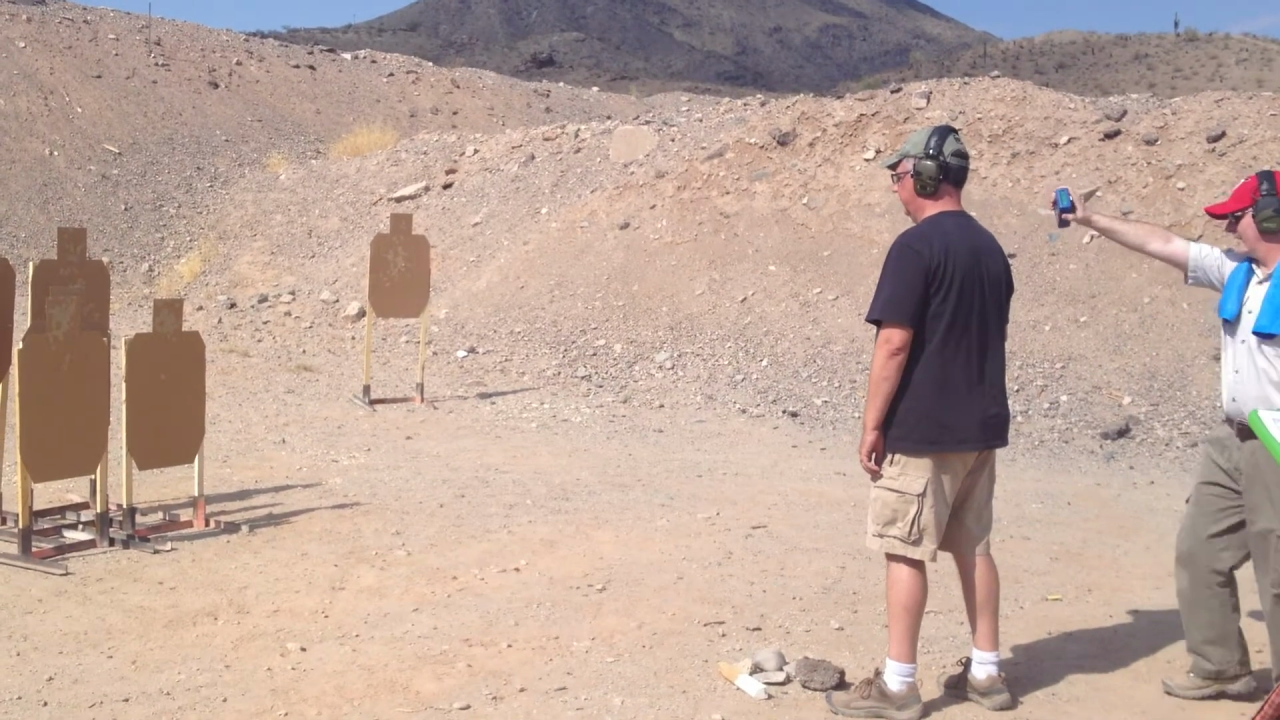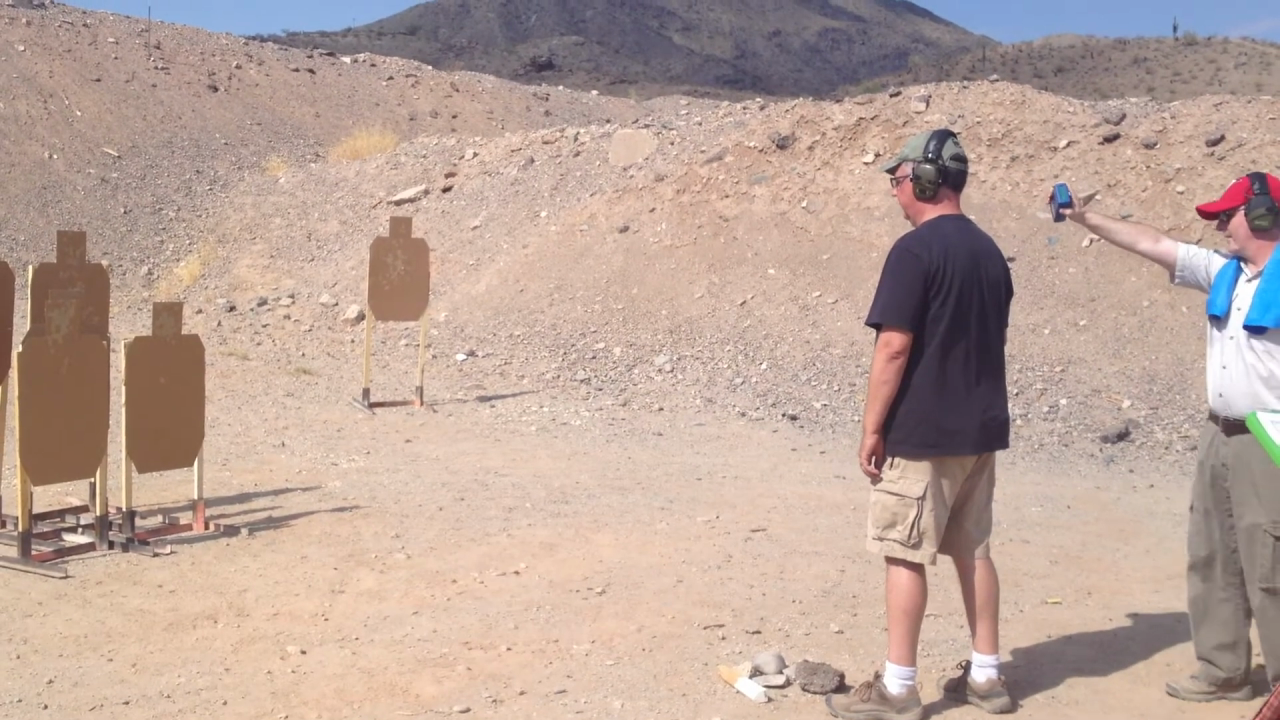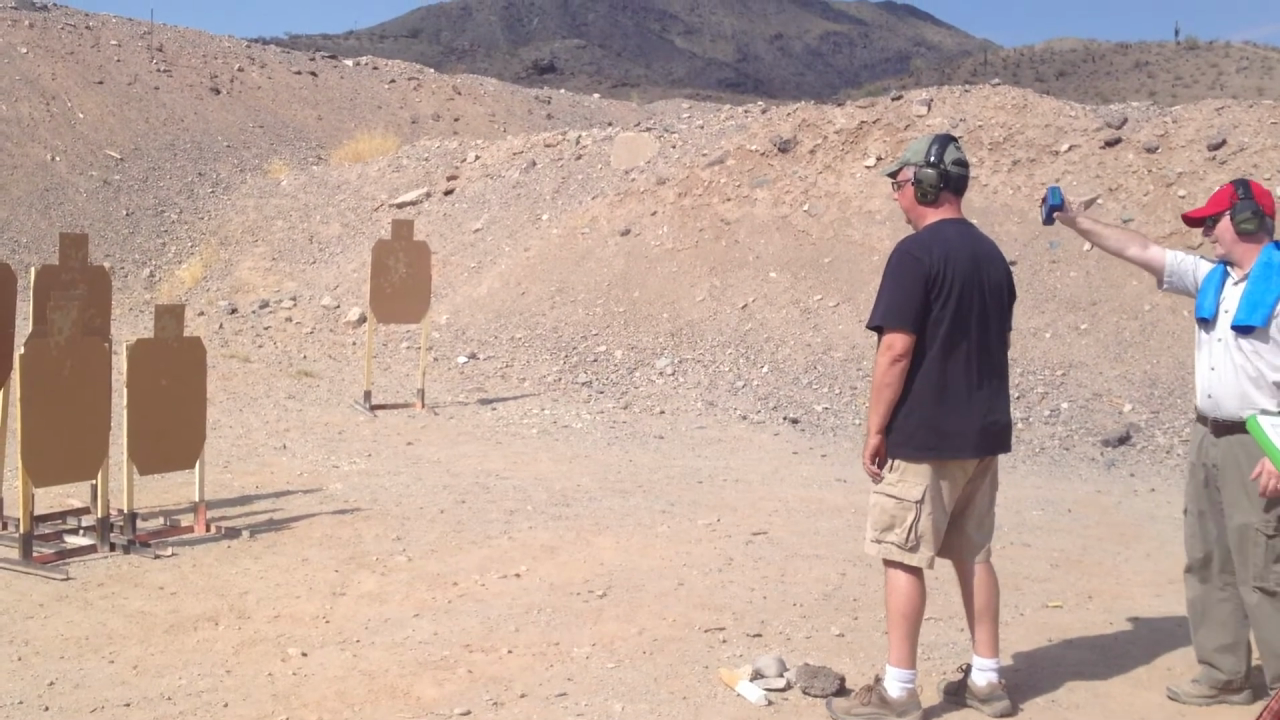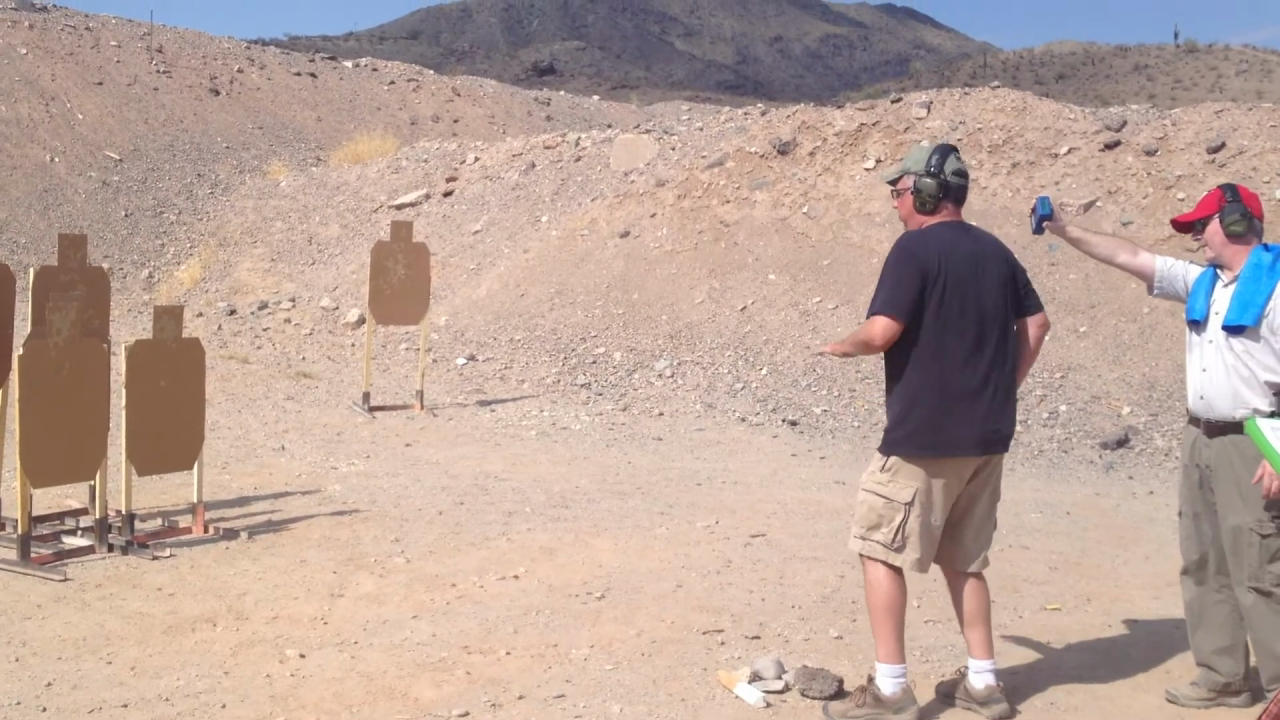
dt=0.3s
person 1, frame 1
left shoulder: (916, 246)
right shoulder: (989, 247)
left elbow: (894, 344)
left wrist: (872, 426)
left hip: (920, 430)
right hip: (980, 426)
left knee: (905, 551)
right knee: (972, 545)
person 1, frame 2
left shoulder: (915, 249)
right shoulder: (988, 250)
left elbow: (894, 347)
left wrist: (872, 429)
left hip: (920, 433)
right hip: (980, 429)
left knee: (905, 555)
right knee: (972, 549)
person 1, frame 3
left shoulder: (916, 252)
right shoulder: (991, 253)
left elbow: (897, 350)
right elbow: (998, 343)
left wrist: (876, 430)
left hip: (921, 436)
right hip: (982, 433)
left knee: (903, 557)
right knee: (973, 553)
person 1, frame 4
left shoulder: (915, 249)
right shoulder: (994, 251)
left elbow: (884, 331)
right elbow: (1037, 325)
left wrist: (844, 346)
left hip: (922, 438)
right hip: (987, 435)
left knee: (881, 552)
right knee: (961, 559)
person 2, frame 1
right shoulder: (1236, 271)
right elbow: (1165, 244)
right wrist: (1092, 220)
right hip: (1233, 441)
right knee: (1198, 553)
right ankle: (1221, 665)
person 2, frame 2
right shoulder: (1223, 272)
right elbow: (1152, 243)
right wrist: (1085, 218)
right hip: (1219, 438)
right knee: (1211, 562)
right ankle: (1224, 672)
person 2, frame 3
right shoulder: (1209, 277)
right elbow: (1140, 250)
right wrist: (1077, 222)
right hip: (1208, 439)
right knee: (1207, 563)
right ankle: (1224, 674)
person 2, frame 4
right shoulder: (1199, 282)
right elbow: (1131, 257)
right wrist: (1066, 232)
right hip: (1200, 441)
right knee: (1203, 566)
right ankle: (1222, 677)
